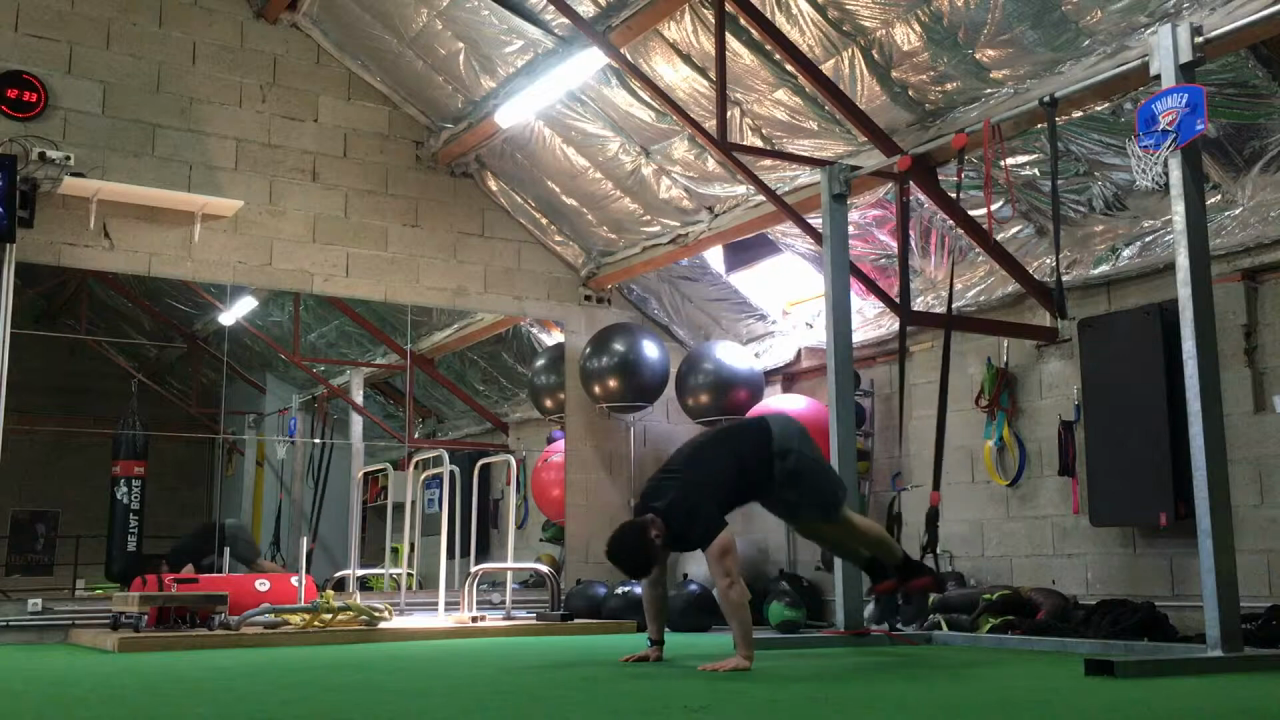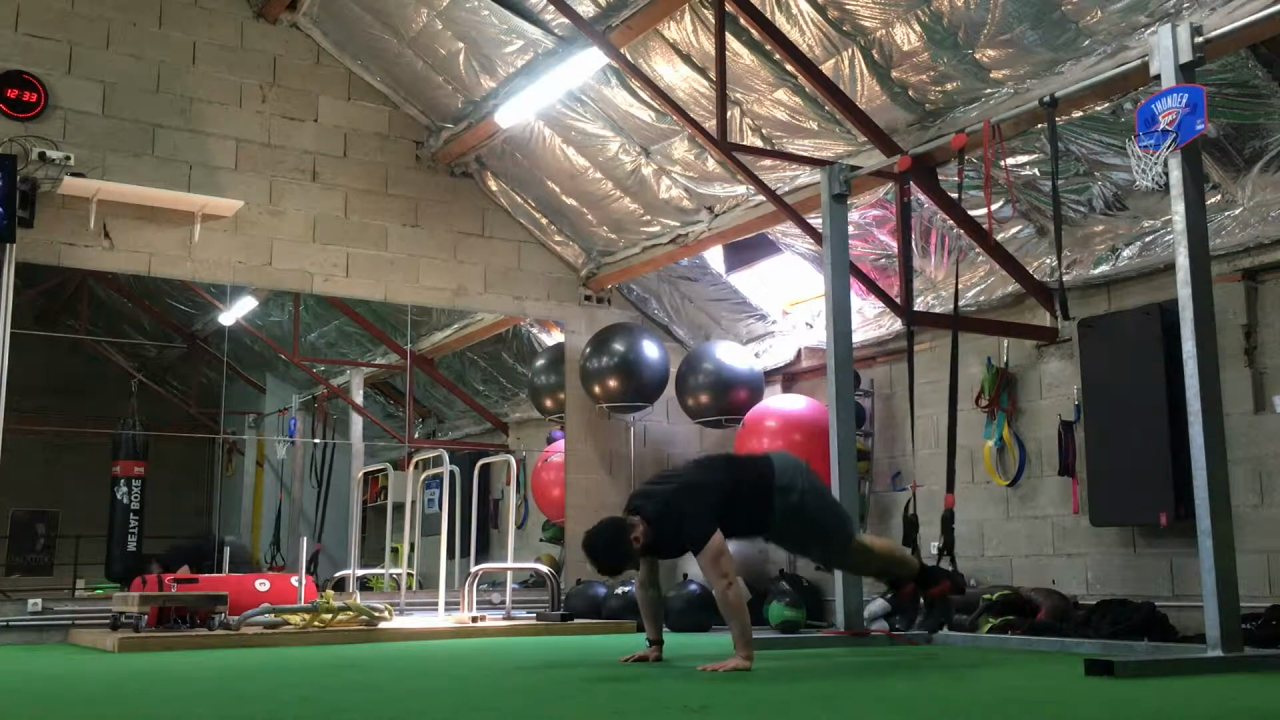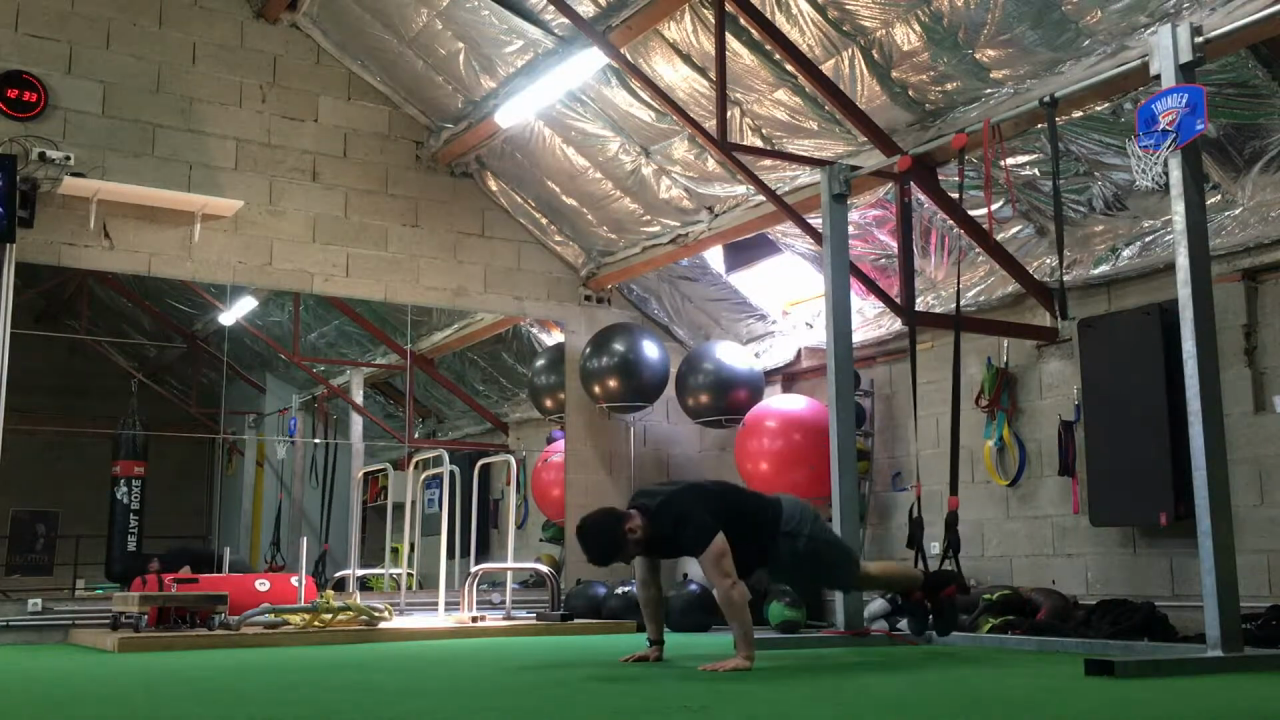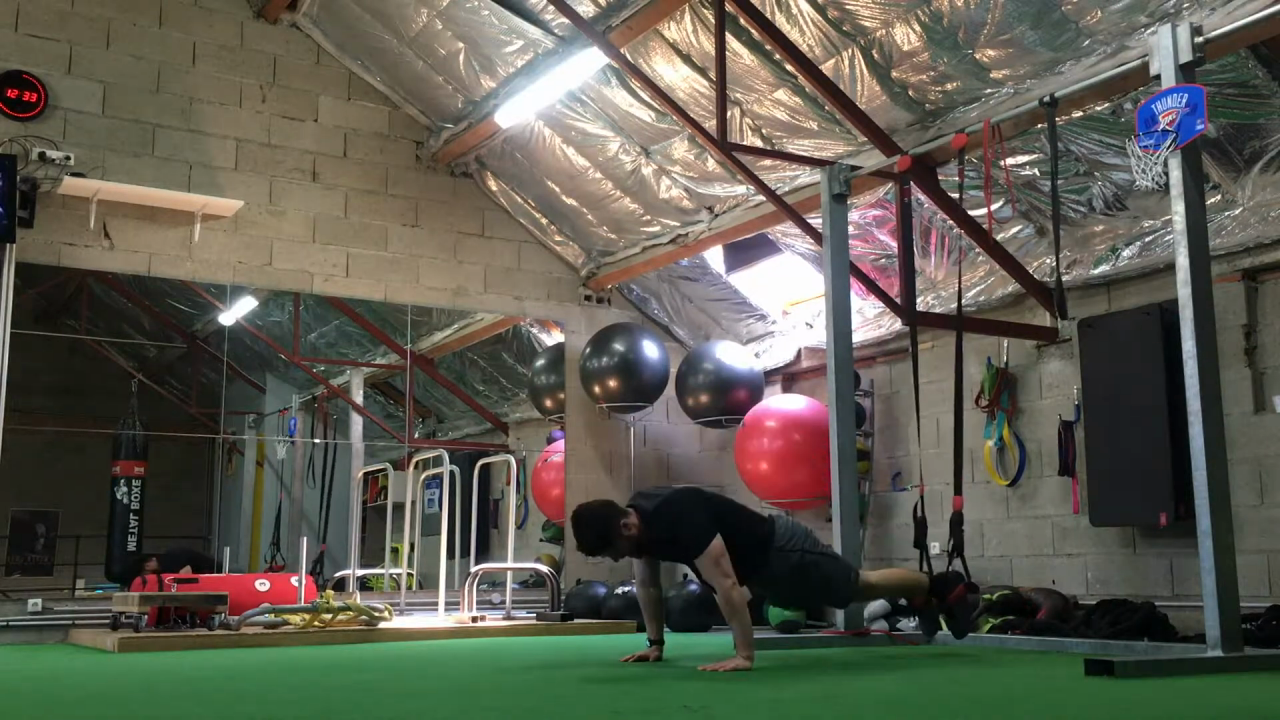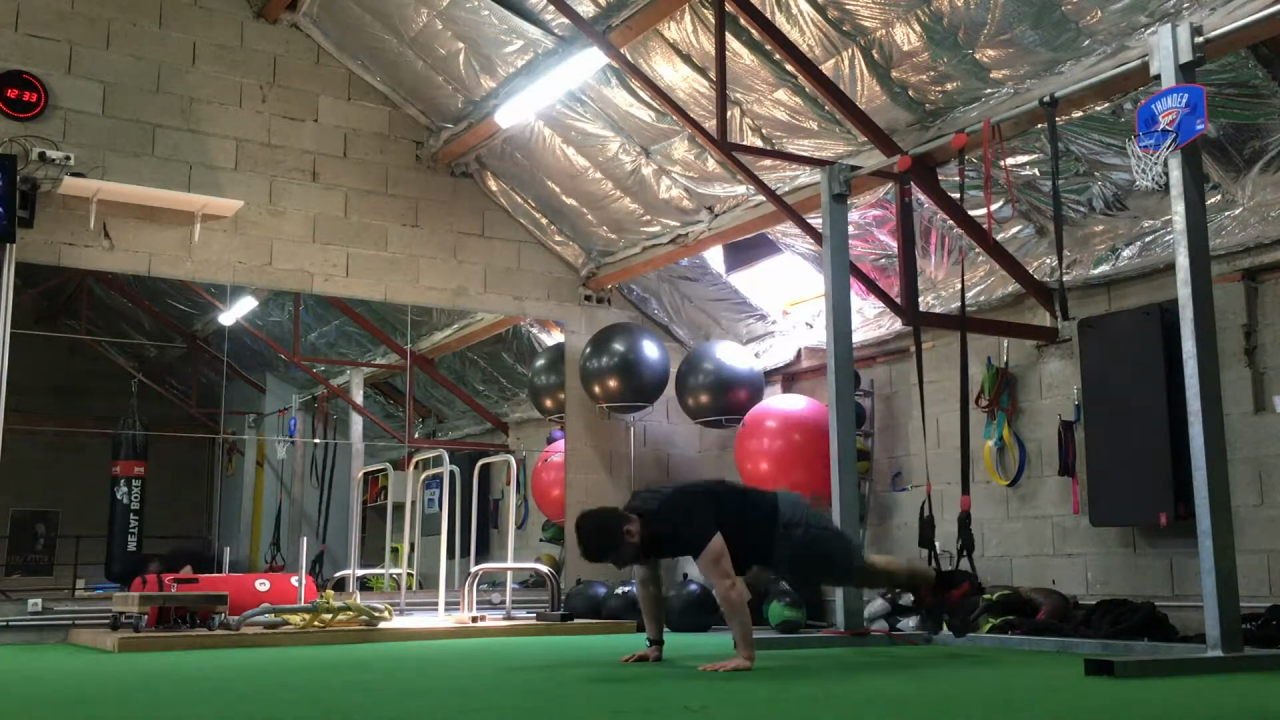
dt=1s
person 1, frame 1
left shoulder: (693, 510)
right shoulder: (648, 514)
left elbow: (728, 581)
right elbow: (654, 582)
left wrist: (743, 656)
right wrist: (655, 644)
left hip: (779, 443)
right hip: (762, 455)
left knee: (835, 518)
right knee: (808, 524)
left ankle: (908, 569)
right ankle: (881, 572)
person 1, frame 2
left shoulder: (682, 513)
right shoulder: (640, 516)
left elbow: (724, 583)
right elbow: (647, 583)
left wrist: (743, 655)
right wrist: (654, 644)
left hip: (783, 485)
right hip: (766, 506)
left knee: (851, 547)
right knee: (831, 554)
left ankle: (929, 576)
right ankle: (902, 583)
person 1, frame 3
left shoulder: (681, 513)
right shoulder: (640, 515)
left elbow: (726, 582)
right elbow: (647, 582)
left wrist: (745, 654)
right wrist: (655, 644)
left hip: (786, 530)
right hip: (768, 543)
left knee: (857, 576)
right knee: (848, 577)
left ankle: (936, 582)
right ankle: (912, 591)
person 1, frame 4
left shoulder: (679, 515)
right shoulder: (639, 517)
left elbow: (726, 583)
right elbow: (647, 583)
left wrist: (744, 655)
right wrist: (655, 644)
left hip: (780, 549)
right hip: (763, 565)
left knee: (855, 587)
right knee: (841, 589)
left ankle: (945, 586)
right ankle: (918, 594)
person 1, frame 5
left shoulder: (680, 514)
right shoulder: (636, 517)
left elbow: (726, 583)
right elbow: (648, 582)
left wrist: (744, 654)
right wrist: (655, 642)
left hip: (785, 524)
right hip: (764, 542)
left knee: (858, 567)
right knee: (847, 576)
left ankle: (950, 583)
right ankle: (922, 590)
